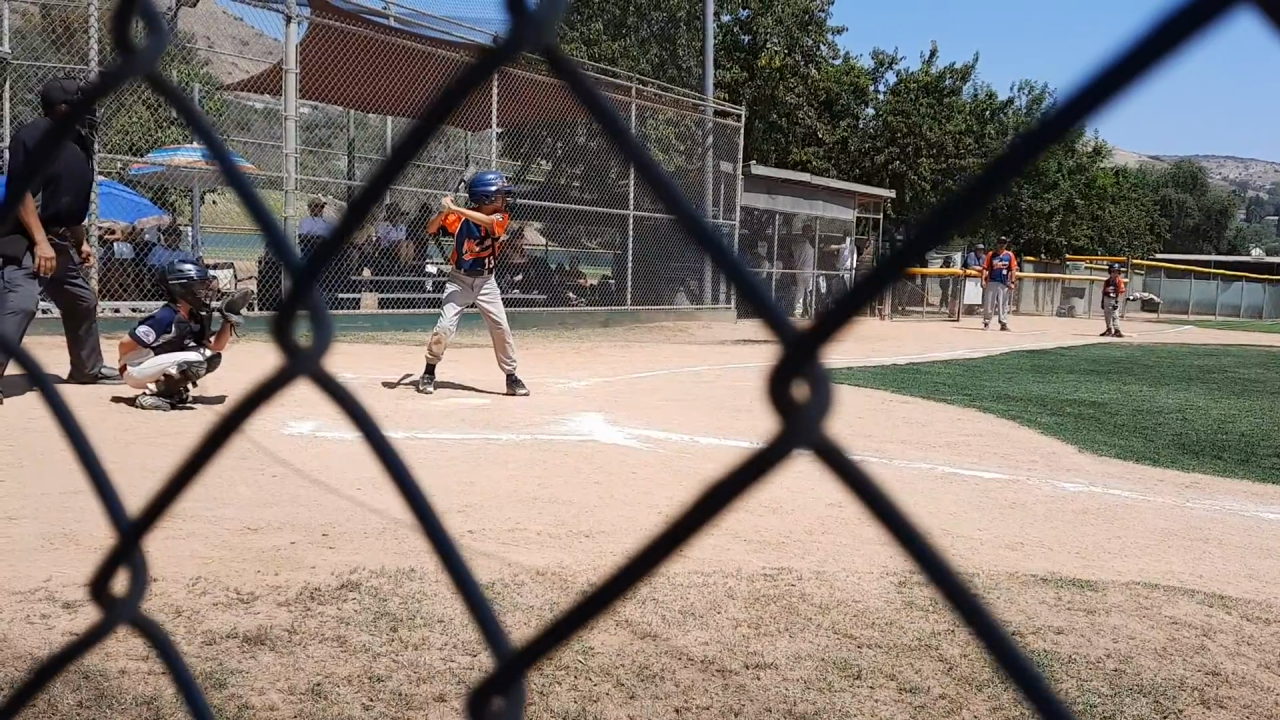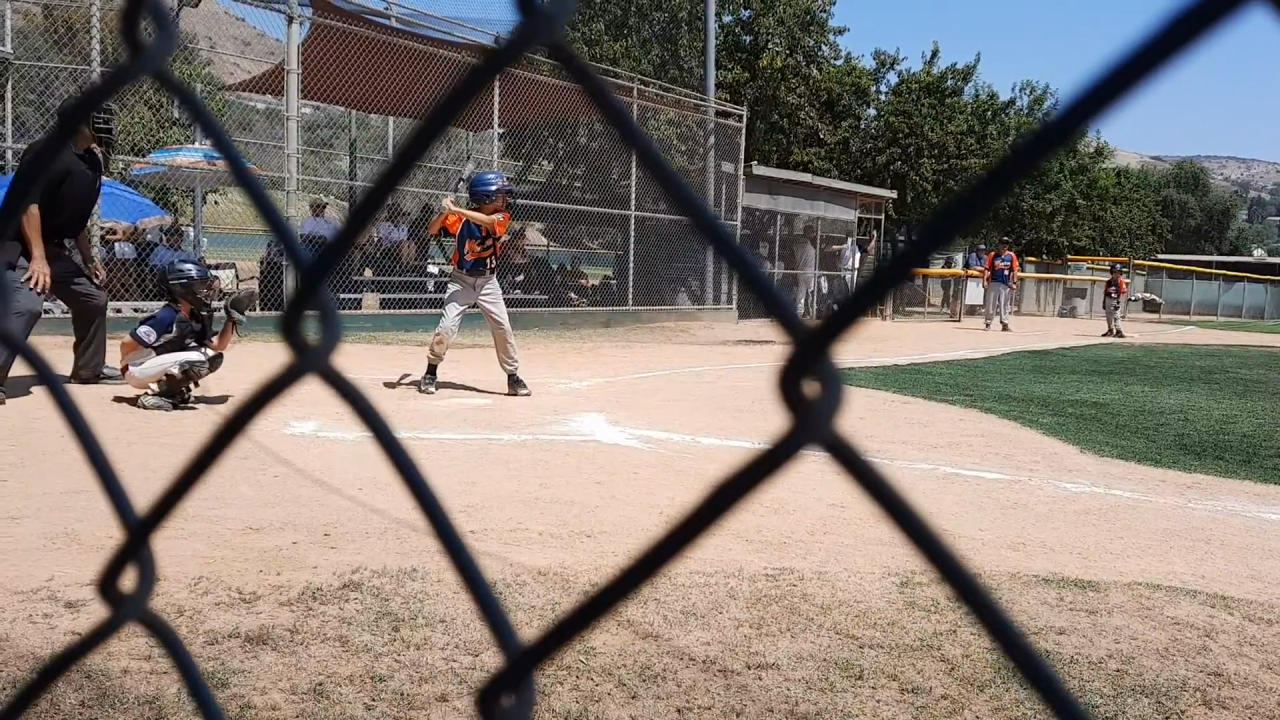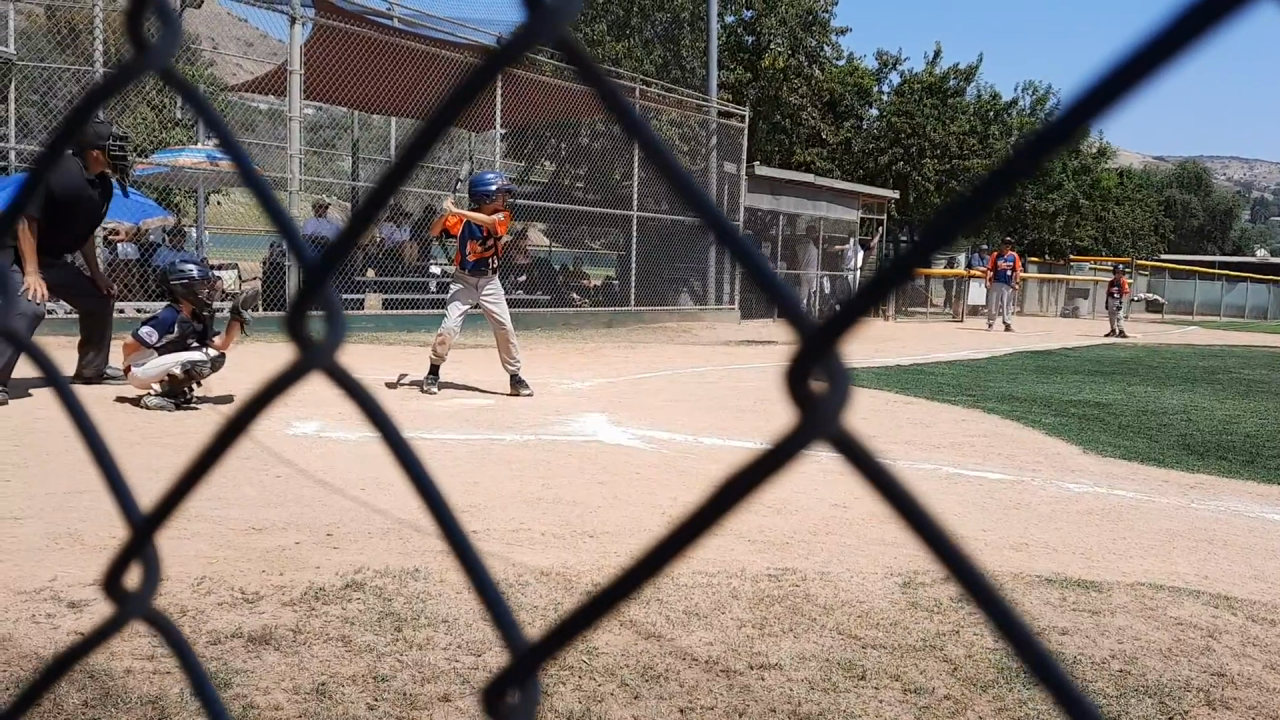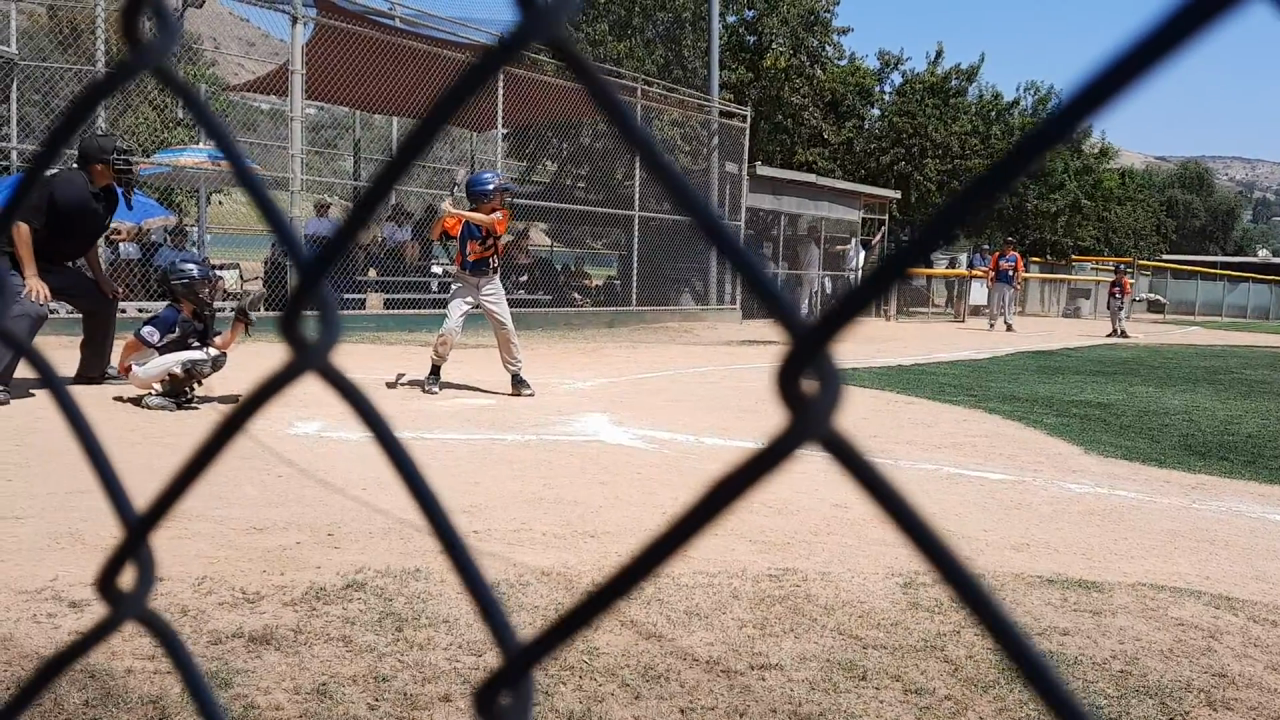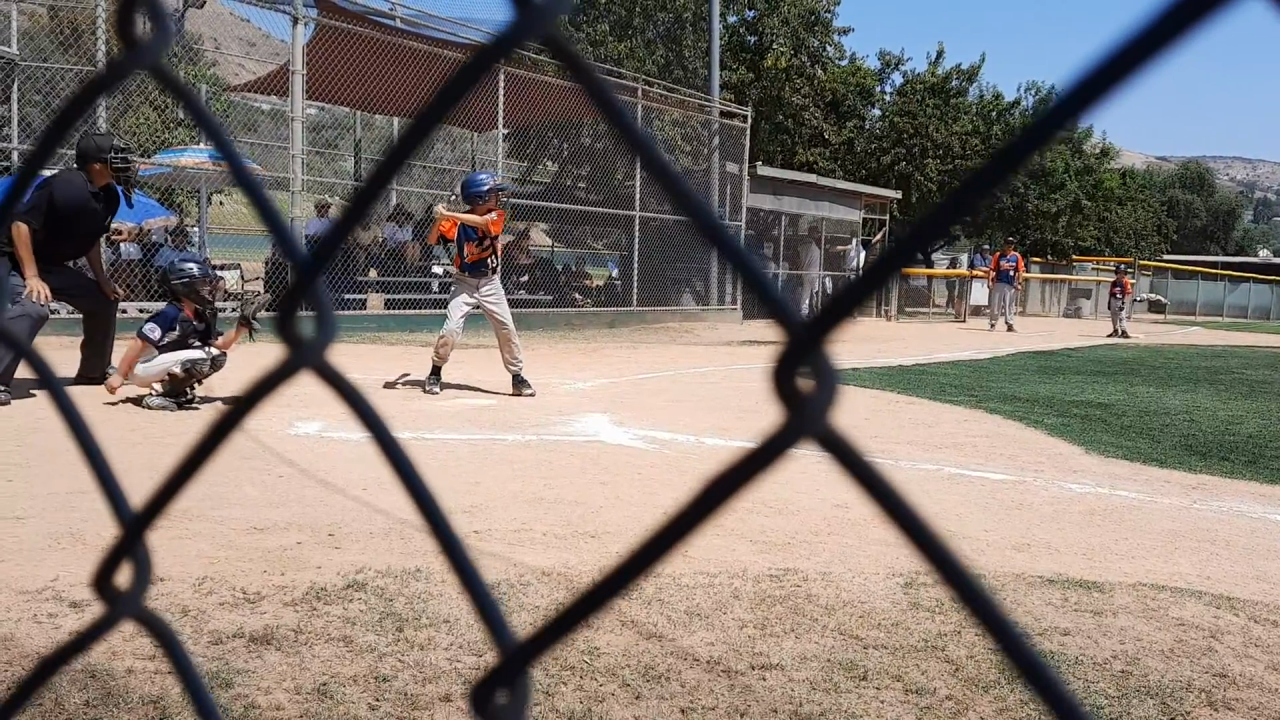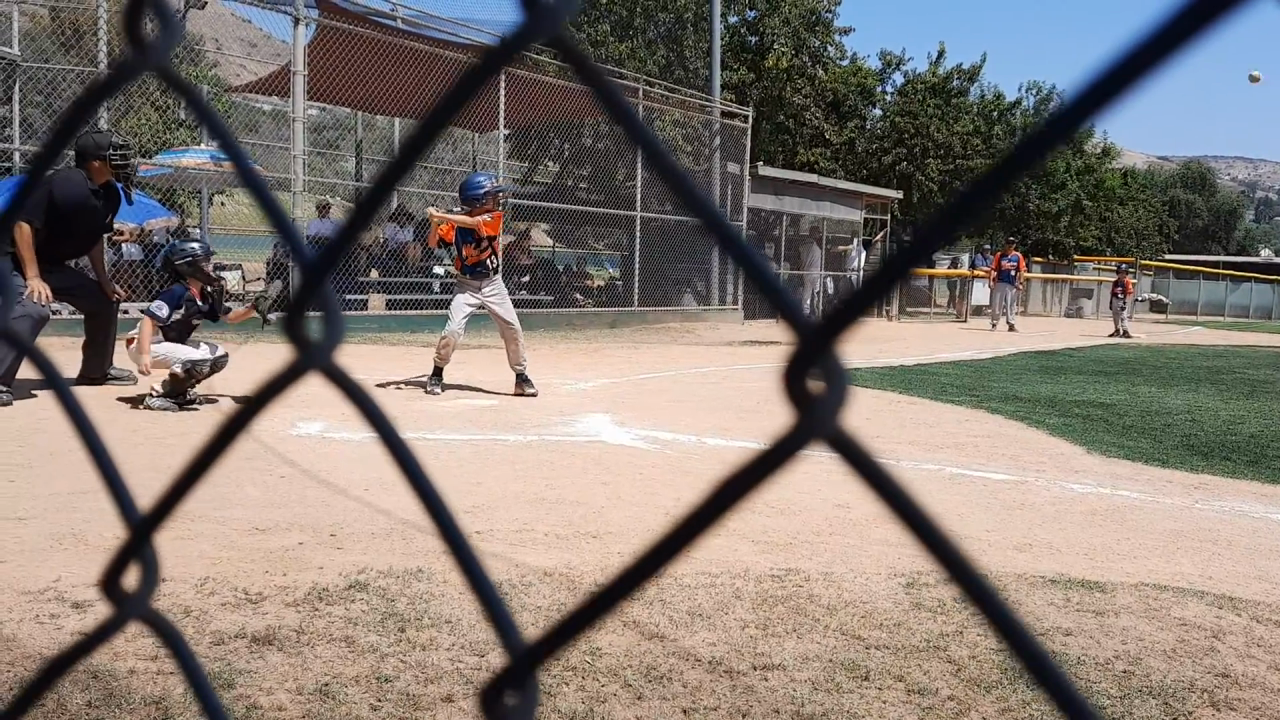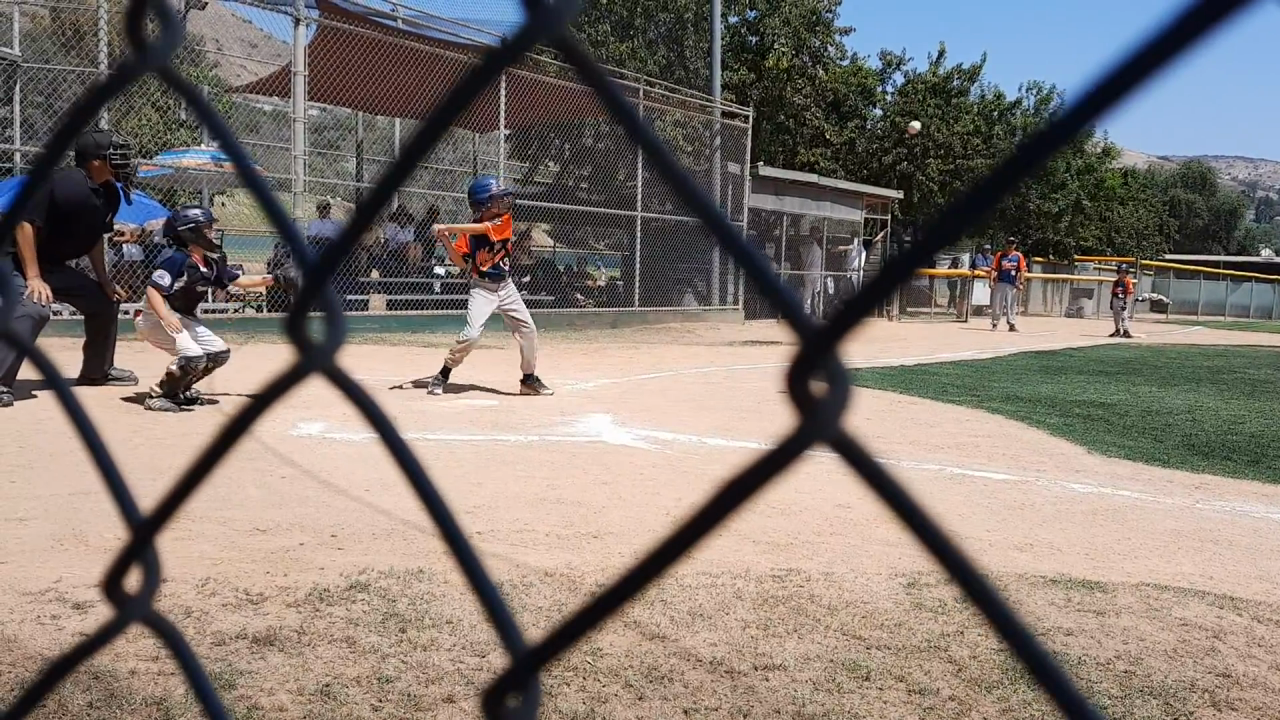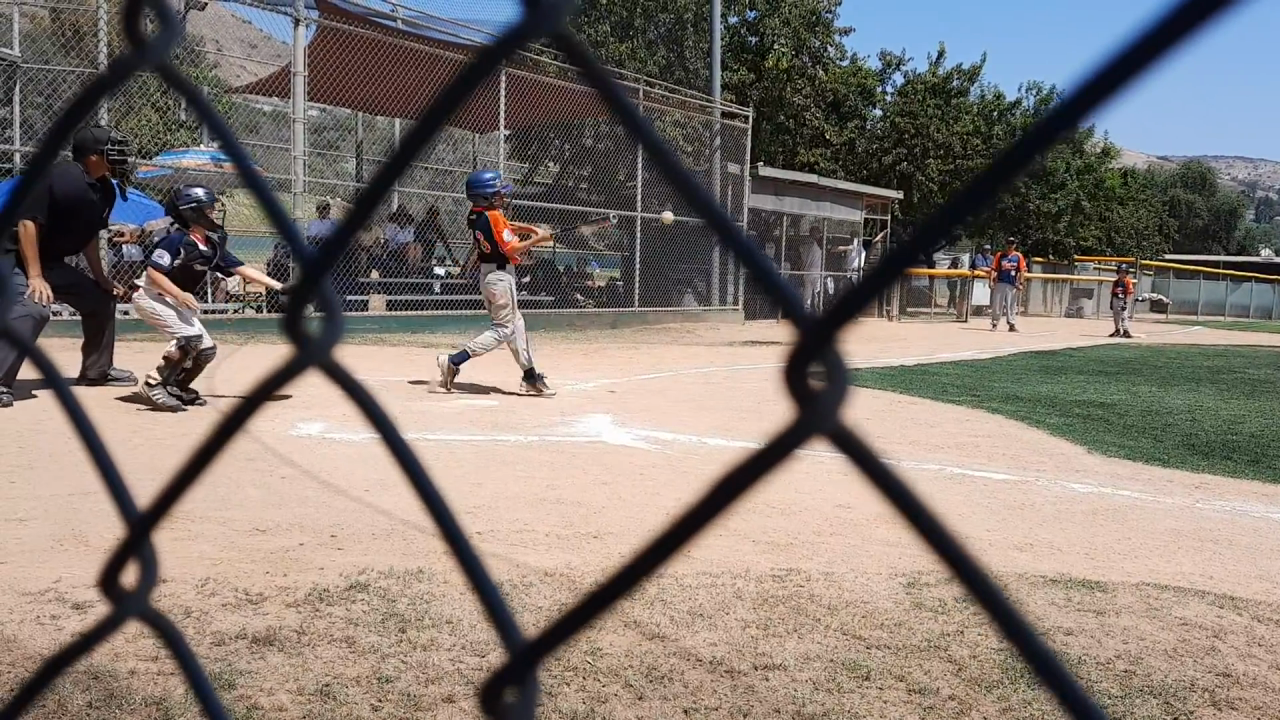
dt=0.2s
person 1, frame 1
left shoulder: (78, 141)
right shoulder: (34, 135)
left wrist: (81, 241)
right wrist: (41, 242)
left hip: (61, 243)
right hip: (27, 242)
left knee: (84, 302)
left ankle: (88, 369)
person 1, frame 2
left shoulder: (92, 160)
right elbow: (27, 204)
left wrist: (89, 257)
right wrist: (38, 258)
left hip: (56, 249)
left knee: (93, 298)
right knee: (25, 305)
left ankle: (89, 368)
person 1, frame 3
left shoulder: (103, 184)
right shoulder: (60, 173)
right elbow: (27, 218)
left wrist: (96, 273)
right wrist: (32, 273)
left hip: (54, 258)
left knee: (100, 298)
right knee: (29, 306)
left ankle: (92, 369)
person 1, frame 4
left shoulder: (109, 196)
right shoulder: (64, 185)
left wrist: (100, 278)
right wrist: (31, 276)
left hip: (53, 263)
left knee: (104, 300)
right knee: (31, 307)
left ankle: (93, 370)
person 1, frame 5
left shoulder: (110, 196)
right shoulder: (64, 185)
left wrist: (102, 279)
right wrist: (31, 277)
left hip: (53, 264)
left knee: (103, 300)
right knee: (32, 308)
left ankle: (94, 370)
person 1, frame 6
left shoulder: (110, 194)
right shoulder: (64, 183)
left elbow: (95, 237)
right elbow: (23, 224)
left wrist: (103, 280)
right wrist: (33, 277)
left hip: (55, 264)
left knee: (104, 301)
right knee: (33, 309)
left ankle: (96, 371)
person 1, frame 7
left shoulder: (110, 194)
right shoulder: (63, 183)
left elbow: (95, 237)
right elbow: (25, 224)
left wrist: (104, 280)
right wrist: (33, 277)
left hip: (55, 264)
left knee: (105, 301)
right knee: (34, 309)
left ankle: (97, 371)
person 1, frame 8
left shoulder: (106, 190)
right shoulder: (60, 177)
left elbow: (90, 234)
right elbow: (27, 223)
left wrist: (101, 278)
right wrist: (35, 277)
left hip: (53, 261)
left knee: (101, 300)
right knee: (34, 308)
left ankle: (97, 370)
person 2, frame 1
left shoulder: (501, 218)
right shoulder: (460, 216)
left elbow: (486, 221)
right elbow: (431, 229)
left wrist: (455, 208)
right wrist: (444, 211)
left hip: (486, 282)
right hip: (459, 280)
left knee: (501, 328)
right knee: (444, 327)
left ankle: (511, 377)
right ankle: (429, 372)
person 2, frame 2
left shoulder: (502, 217)
right shoulder: (461, 217)
left elbow: (487, 221)
right elbow: (432, 230)
left wrist: (455, 209)
right wrist: (445, 211)
left hip: (488, 282)
right hip: (461, 280)
left knee: (503, 328)
right knee: (446, 327)
left ankle: (513, 377)
right ankle: (430, 373)
person 2, frame 3
left shoulder: (503, 217)
right shoulder: (462, 218)
left elbow: (488, 221)
right elbow: (434, 232)
left wrist: (456, 211)
right wrist: (447, 213)
left hip: (490, 282)
right hip: (463, 281)
left knee: (505, 329)
right knee: (449, 327)
left ankle: (515, 377)
right ankle: (433, 373)
person 2, frame 4
left shoulder: (501, 216)
right shoulder: (461, 219)
left elbow: (487, 221)
right elbow: (434, 236)
left wrist: (454, 212)
right wrist: (445, 215)
left hip: (490, 282)
right hip: (464, 281)
left knee: (506, 329)
right knee: (450, 328)
left ankle: (516, 378)
right ankle: (434, 374)
person 2, frame 5
left shoulder: (497, 216)
right shoulder: (457, 221)
left elbow: (482, 222)
right elbow: (432, 240)
left wrist: (448, 214)
right wrist: (439, 218)
left hip: (490, 283)
right hip: (464, 283)
left knee: (507, 329)
right knee: (451, 329)
left ankle: (517, 378)
right ankle: (435, 374)
person 2, frame 6
left shoulder: (495, 217)
right shoulder: (456, 222)
left elbow: (473, 223)
right elbow: (432, 244)
left wrist: (441, 215)
right wrist: (435, 221)
left hip: (493, 284)
right hip: (466, 285)
left knee: (513, 328)
right knee: (452, 331)
left ankle: (521, 378)
right ankle: (436, 375)
person 2, frame 7
left shoulder: (504, 219)
right shoulder: (467, 230)
left elbow: (481, 228)
right elbow: (459, 262)
left wrist: (448, 228)
right wrist: (446, 240)
left hip: (505, 286)
right hip: (482, 288)
left knee: (527, 330)
right knee: (471, 334)
left ankle: (529, 379)
right ankle: (442, 376)
person 2, frame 8
left shoulder: (474, 215)
right shoulder: (492, 216)
left elbow: (510, 227)
right elbow: (512, 249)
left wrist: (533, 230)
right wrist: (537, 239)
left hip: (490, 276)
right hip: (499, 278)
left knee: (516, 326)
right knee: (503, 330)
left ankle: (530, 377)
right ankle: (453, 361)
person 3, frame 1
left shoulder: (195, 317)
right shoulder: (166, 317)
left elbow: (216, 346)
right elbow: (126, 343)
left wrist: (229, 318)
right wrist: (125, 366)
left hip: (159, 366)
right hip: (136, 371)
left knee: (212, 357)
right knee: (194, 362)
left ankle: (171, 390)
right ankle: (151, 394)
person 3, frame 2
left shoulder: (196, 317)
right shoulder: (166, 317)
left elbow: (218, 345)
right elbow: (127, 343)
left wrist: (231, 318)
right wrist: (126, 365)
left hip: (160, 365)
right hip: (138, 371)
left knee: (213, 357)
right knee: (196, 361)
left ankle: (172, 390)
right ankle: (152, 394)
person 3, frame 3
left shoulder: (197, 317)
right shoulder: (168, 317)
left elbow: (220, 345)
right elbow: (129, 344)
left wrist: (236, 318)
right wrist: (130, 366)
left hip: (162, 366)
right hip: (141, 371)
left knee: (216, 357)
right knee: (199, 361)
left ankle: (174, 391)
right ankle: (155, 394)
person 3, frame 4
left shoulder: (199, 317)
right shoulder: (169, 317)
left elbow: (222, 344)
right elbow: (132, 344)
left wrist: (240, 318)
right wrist: (123, 367)
left hip: (164, 365)
right hip: (142, 370)
left knee: (217, 357)
right knee: (200, 361)
left ankle: (176, 390)
right ankle: (157, 394)
person 3, frame 5
left shoulder: (200, 316)
right shoulder: (171, 315)
left elbow: (222, 344)
right elbow: (138, 343)
left wrist: (243, 325)
right wrist: (119, 374)
left hip: (163, 364)
right hip: (142, 368)
left knee: (216, 356)
right knee: (198, 360)
left ankle: (175, 391)
right ankle: (157, 394)
person 3, frame 6
left shoulder: (206, 296)
right shoulder: (177, 292)
left elbow: (230, 316)
right elbow: (148, 321)
left wrist: (253, 308)
right wrist: (145, 354)
left hip: (169, 345)
right hip: (146, 346)
left knee: (219, 356)
right knee: (198, 361)
left ankle: (176, 390)
right ankle: (158, 395)
person 3, frame 7
left shoulder: (211, 263)
right shoulder: (177, 259)
left elbow: (239, 281)
right elbow: (152, 290)
left wrist: (271, 279)
right wrist: (166, 316)
left hip: (183, 319)
right hip: (154, 318)
left knee: (219, 352)
right knee: (194, 356)
left ankle: (179, 389)
right ankle: (158, 394)
person 3, frame 8
left shoulder: (213, 246)
right shoulder: (176, 240)
left elbow: (242, 269)
right elbow: (153, 272)
left wrist: (277, 286)
right wrist: (178, 294)
left hip: (177, 302)
right hip: (150, 296)
left knee: (206, 349)
right knee: (190, 336)
left ankle: (176, 388)
right ankle: (155, 383)
